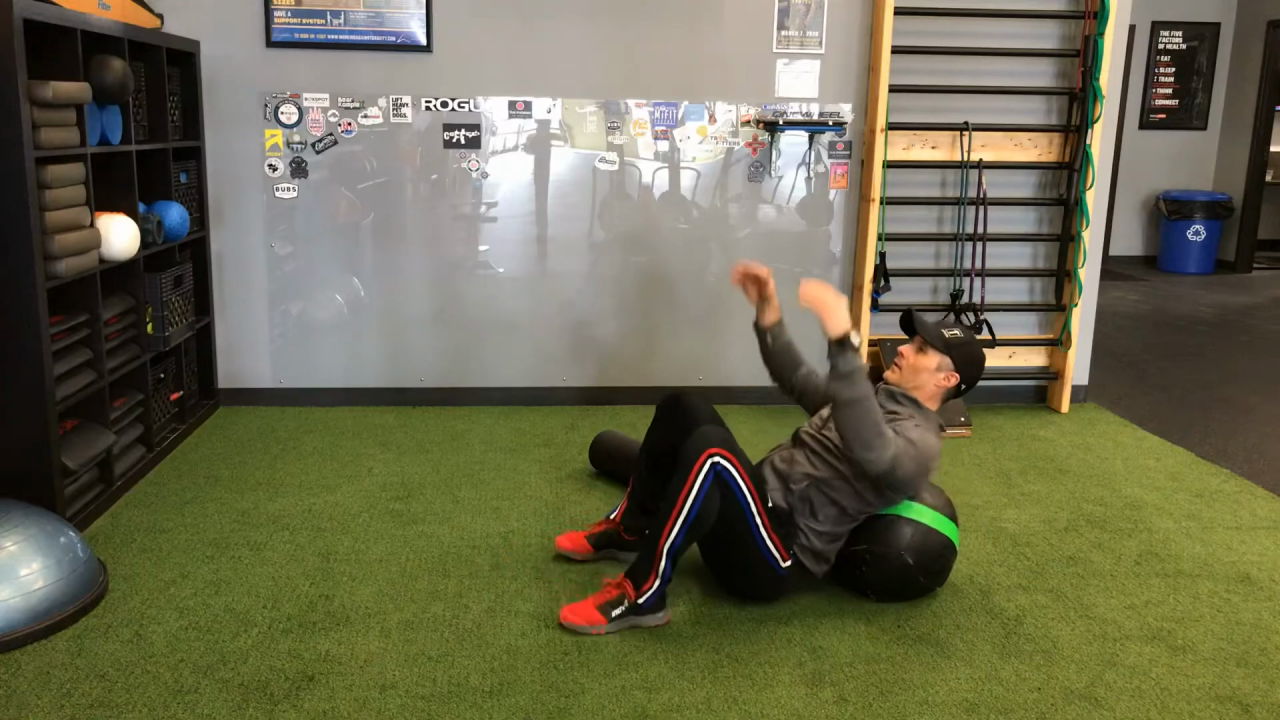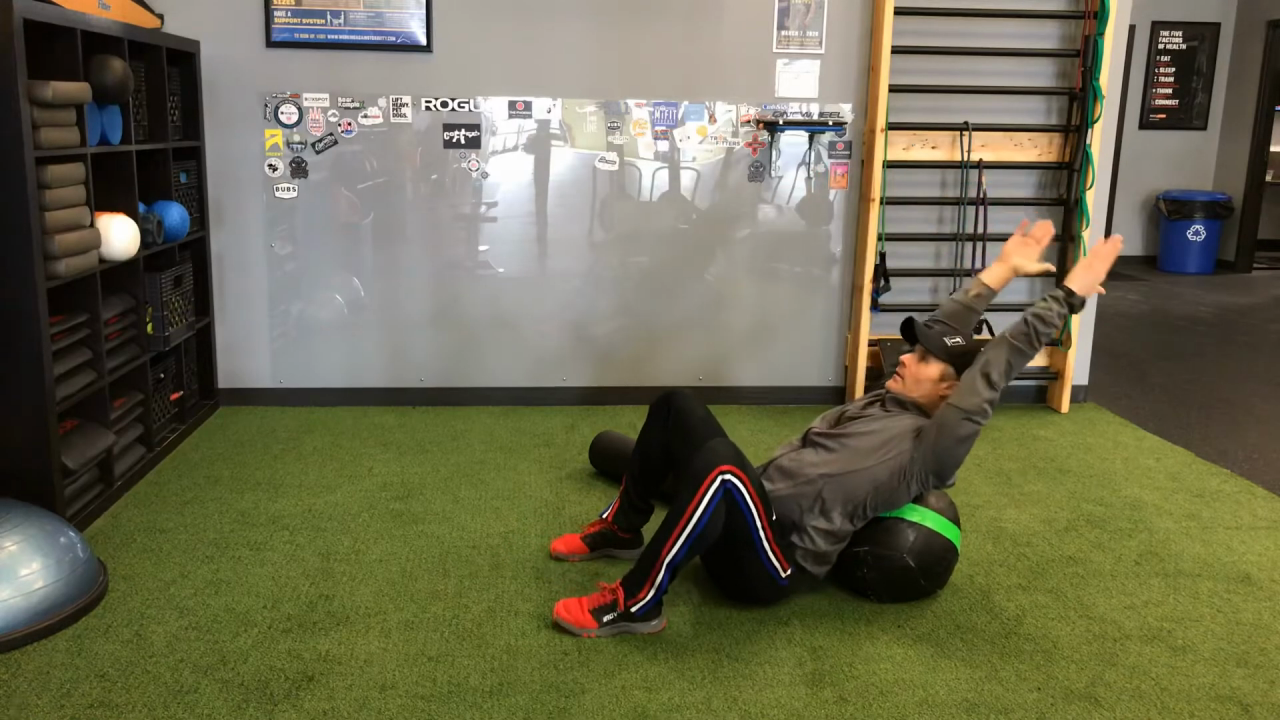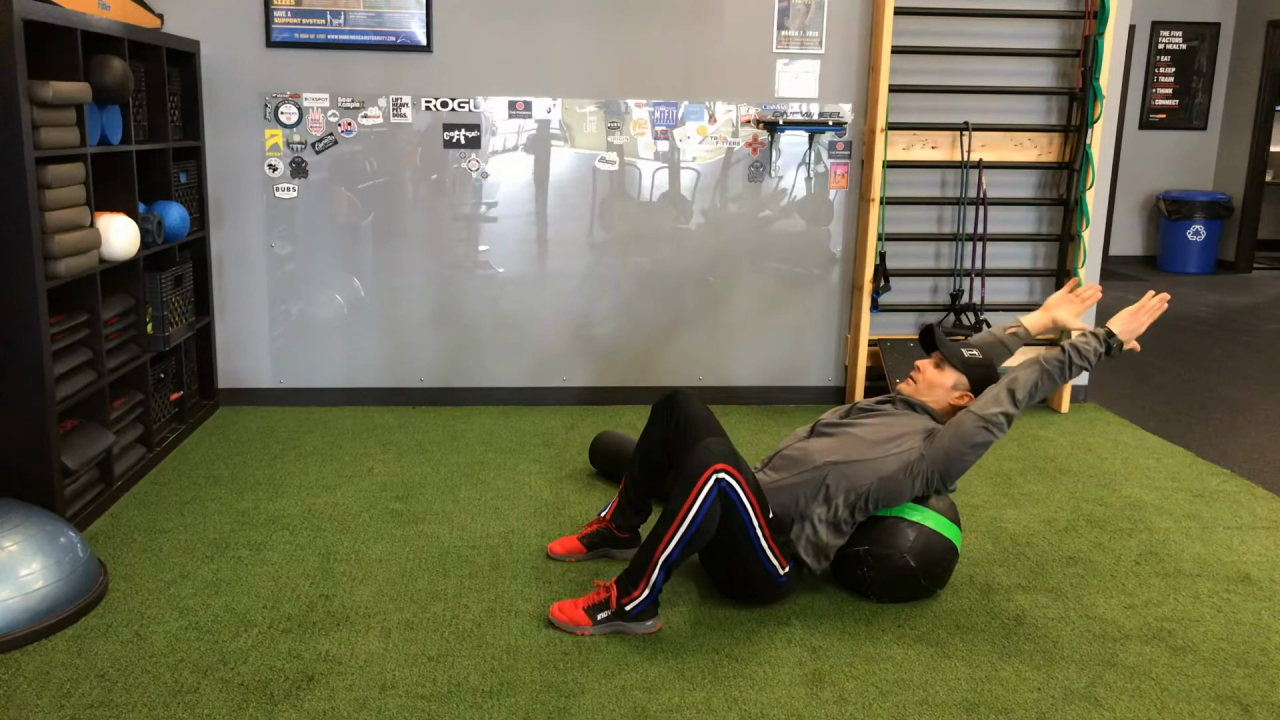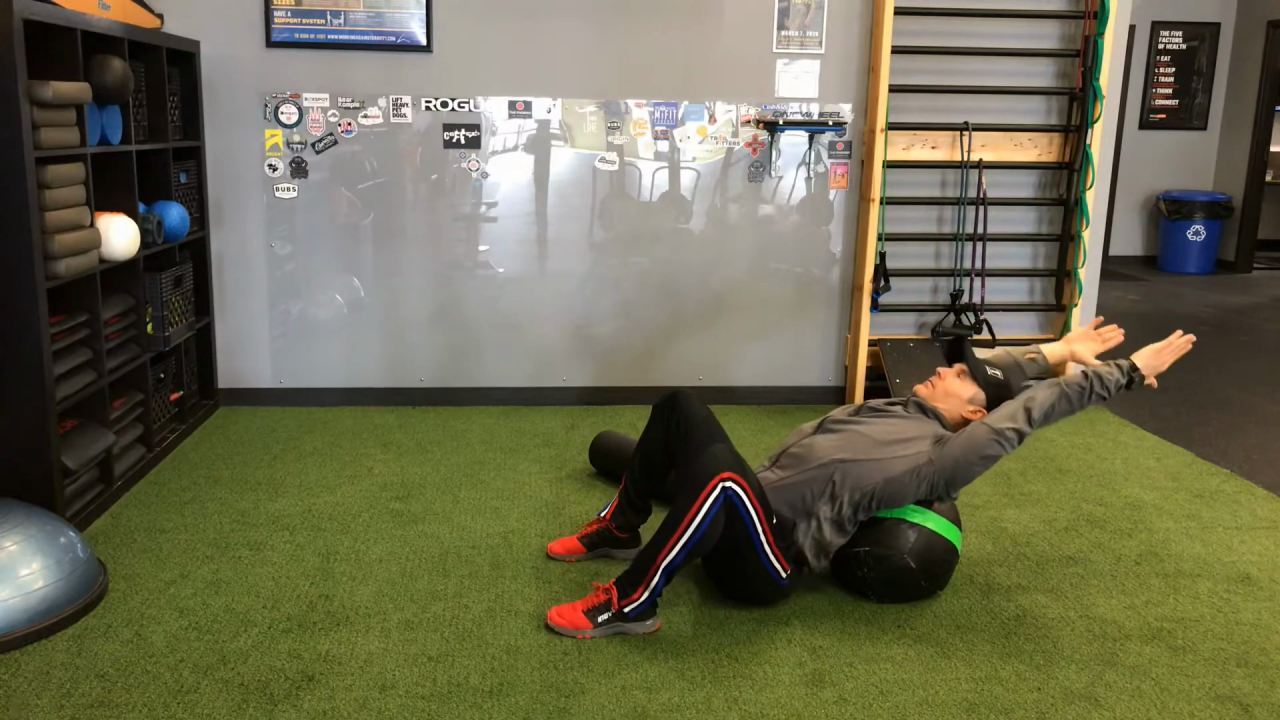
dt=1s
person 1, frame 1
left shoulder: (918, 442)
right shoulder: (877, 399)
left elbow: (869, 450)
right elbow: (794, 380)
left wrist: (844, 338)
right wrist: (768, 310)
left hip: (769, 557)
right hip: (751, 510)
left knee: (708, 447)
right knee: (683, 407)
left ankle: (641, 596)
right ankle: (626, 532)
person 1, frame 2
left shoulder: (929, 445)
right shoulder: (888, 401)
left elbow: (991, 371)
right elbow: (940, 334)
left wrist: (1068, 295)
right wrist: (1000, 271)
left hip: (766, 562)
right hip: (747, 514)
left knee: (717, 468)
right knee: (677, 406)
left ankle: (635, 604)
right ankle: (621, 530)
person 1, frame 3
left shoulder: (934, 450)
right shoulder: (892, 407)
left elbow: (1013, 393)
right elbow: (963, 356)
left wrist: (1102, 339)
right wrist: (1039, 320)
left hip: (766, 558)
right hip: (744, 511)
left knee: (712, 464)
right knee: (678, 406)
left ankle: (630, 603)
right ankle: (618, 530)
person 1, frame 4
left shoulder: (943, 455)
right shoulder: (902, 409)
left elbow: (1027, 413)
right elbow: (981, 368)
left wrist: (1127, 370)
right wrist: (1058, 351)
left hip: (767, 557)
right hip: (743, 508)
left knee: (714, 471)
right knee: (679, 406)
left ankle: (628, 604)
right ankle: (618, 530)
